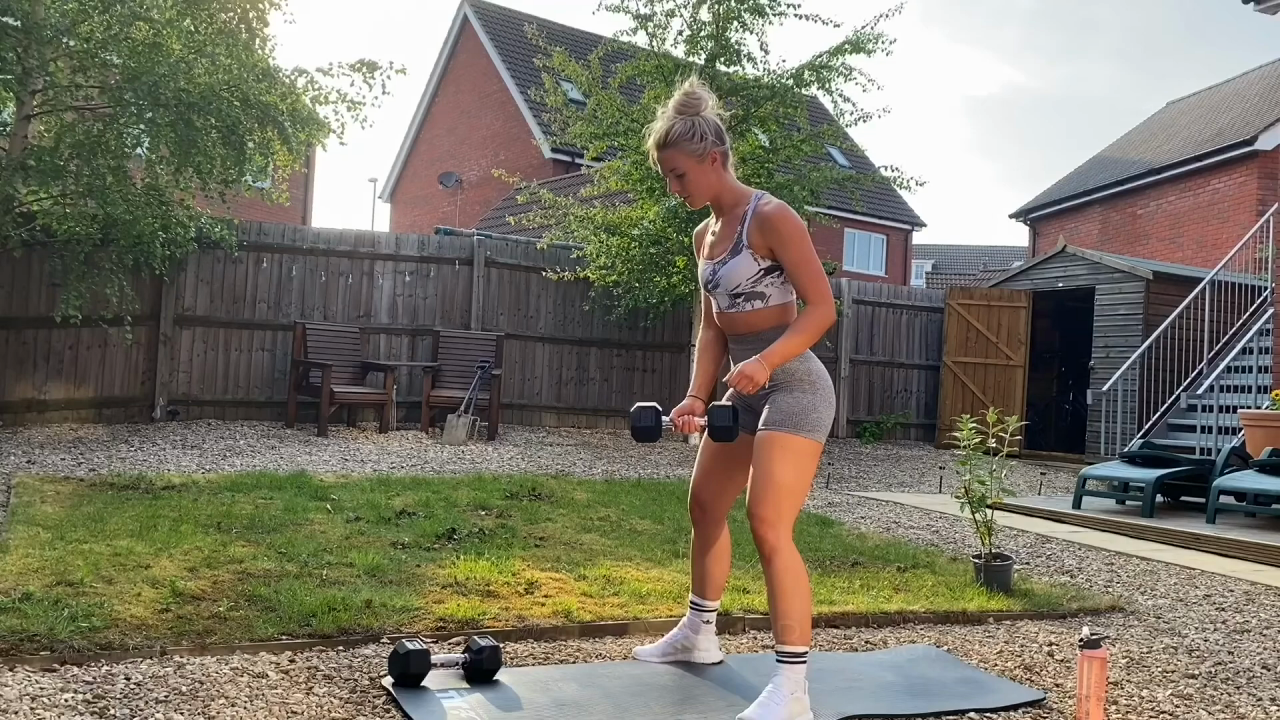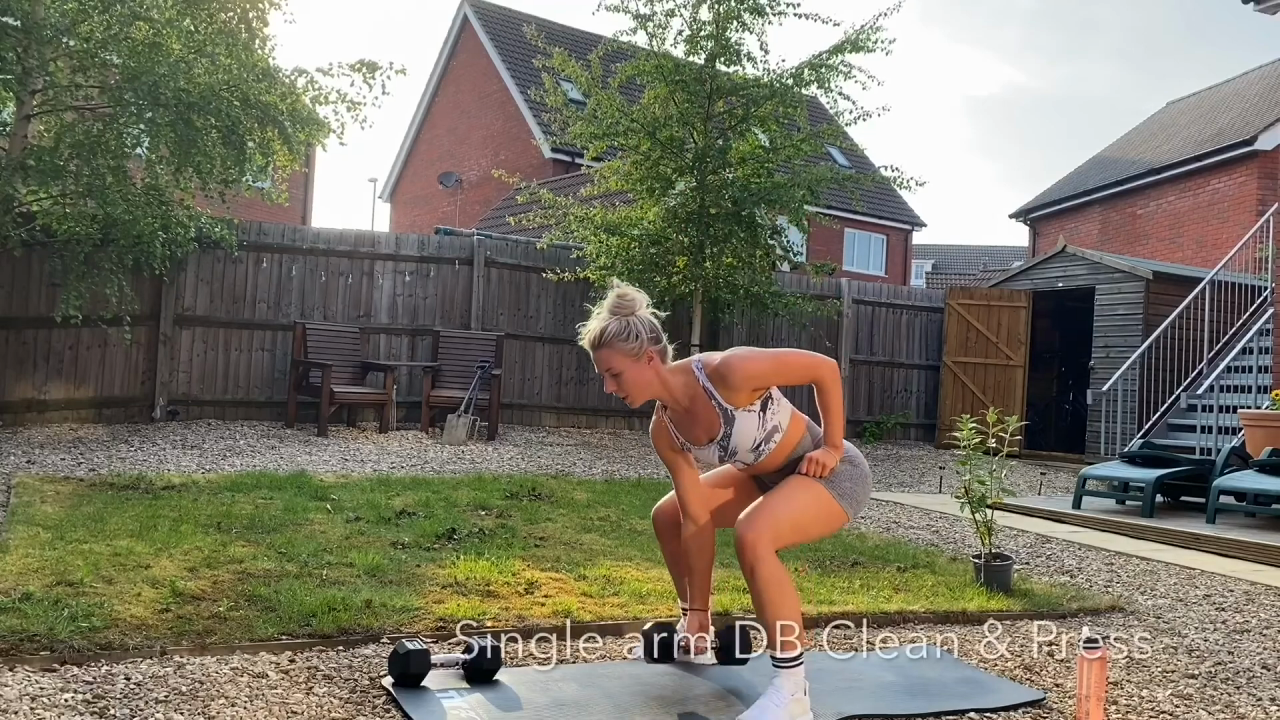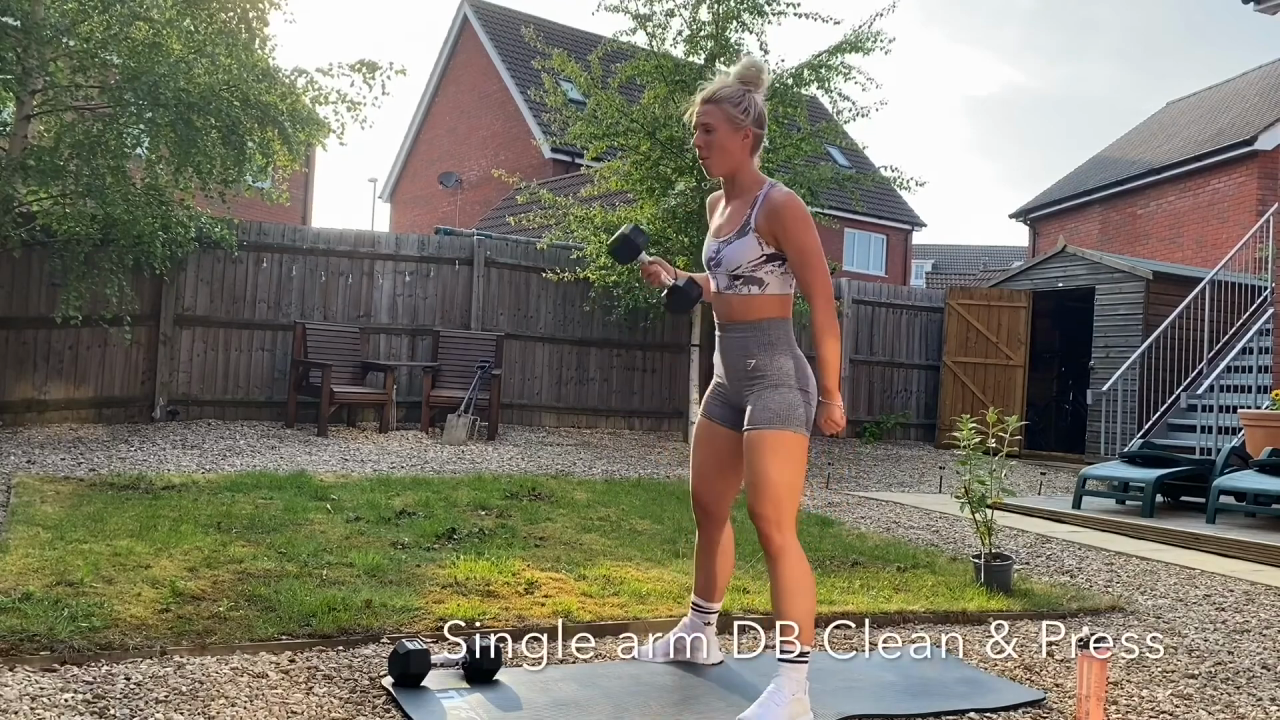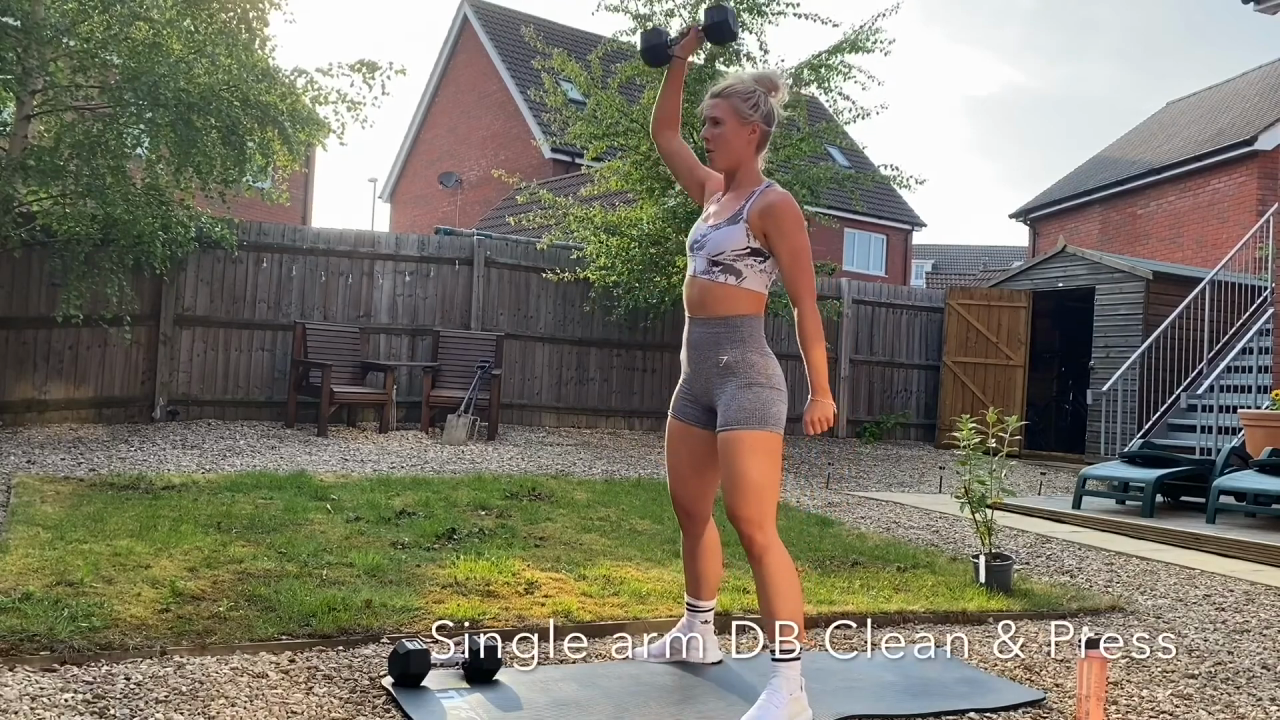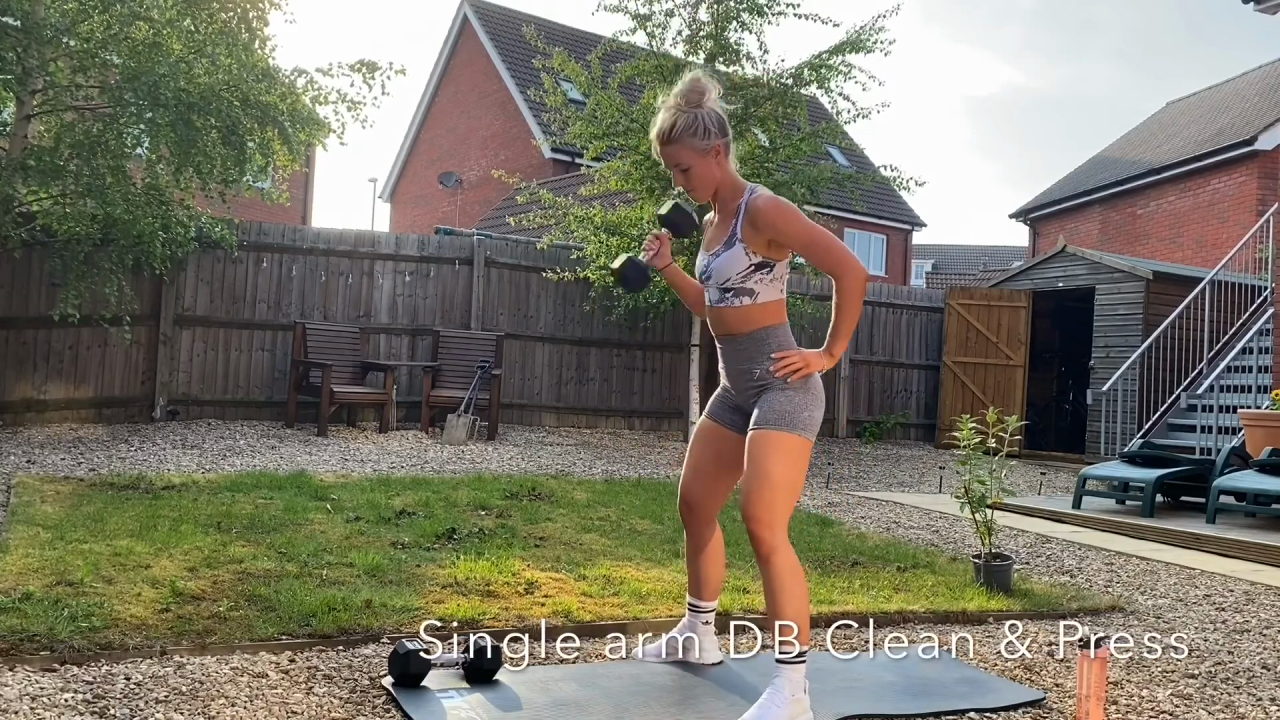
dt=0.7s
person 1, frame 1
left shoulder: (771, 217)
right shoulder: (705, 235)
left elbow: (822, 308)
left wrist: (765, 362)
right wrist: (696, 395)
left hip: (793, 385)
right hip: (743, 391)
left knee: (769, 528)
right knee: (704, 508)
right ankle: (698, 635)
person 1, frame 2
left shoulder: (728, 371)
right shoulder: (664, 430)
left elbow: (826, 369)
right elbow: (695, 517)
left wrist: (832, 445)
right wrist: (697, 610)
left hip: (833, 472)
right hip: (772, 475)
left knee: (753, 536)
right knee: (667, 518)
right ankle: (696, 639)
person 1, frame 3
left shoulder: (781, 205)
right shoulder: (716, 204)
left elbow: (823, 302)
left wrist: (830, 391)
right wrist: (675, 280)
left hip: (777, 375)
right hip: (728, 376)
left knee: (772, 527)
right knee: (708, 511)
right ankle: (701, 635)
person 1, frame 4
left shoulder: (774, 206)
right shoulder: (711, 190)
left elbow: (806, 303)
right elbow: (662, 133)
left wrist: (821, 390)
right wrist: (678, 63)
left hip: (745, 373)
right hip: (697, 373)
left knee: (753, 526)
right knee: (689, 510)
right ankle: (698, 634)
person 1, frame 5
left shoulder: (763, 209)
right shoulder: (713, 217)
left elbow: (850, 273)
right elbow: (709, 304)
left wrist: (830, 355)
right wrist: (665, 268)
left hip: (786, 386)
right hip: (736, 388)
left knee: (763, 527)
right knee: (695, 505)
right ankle: (699, 635)
